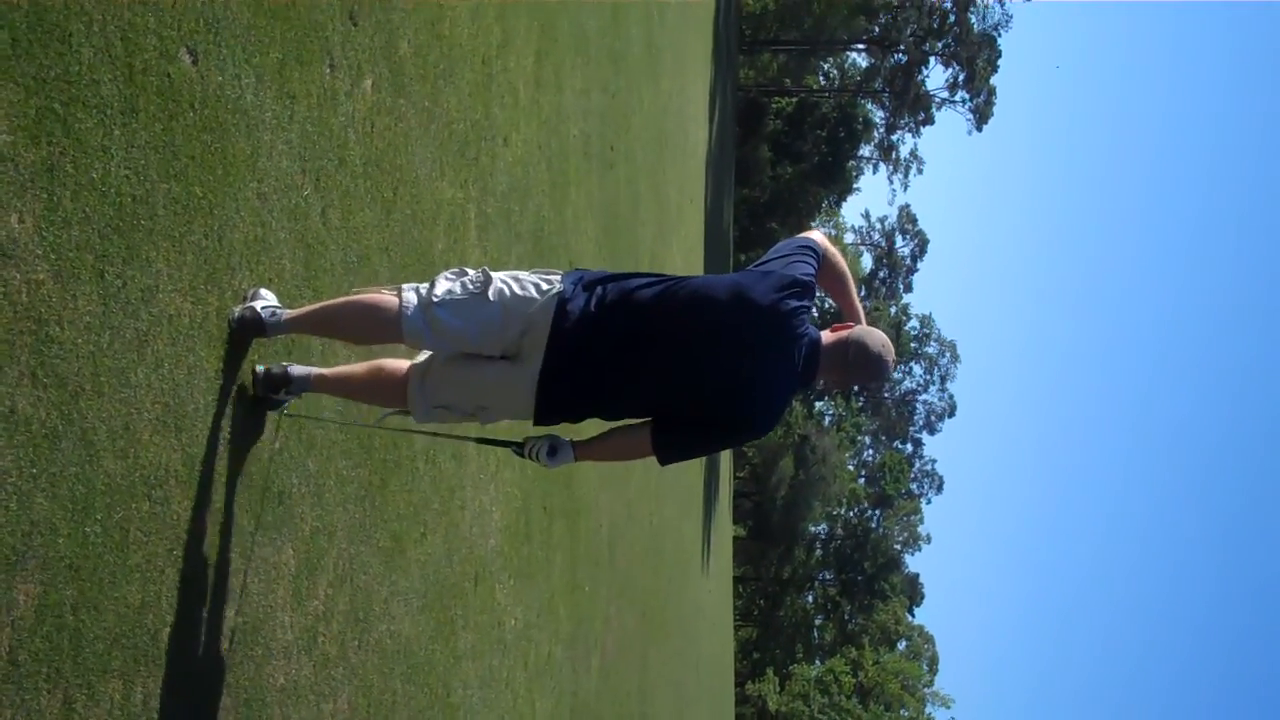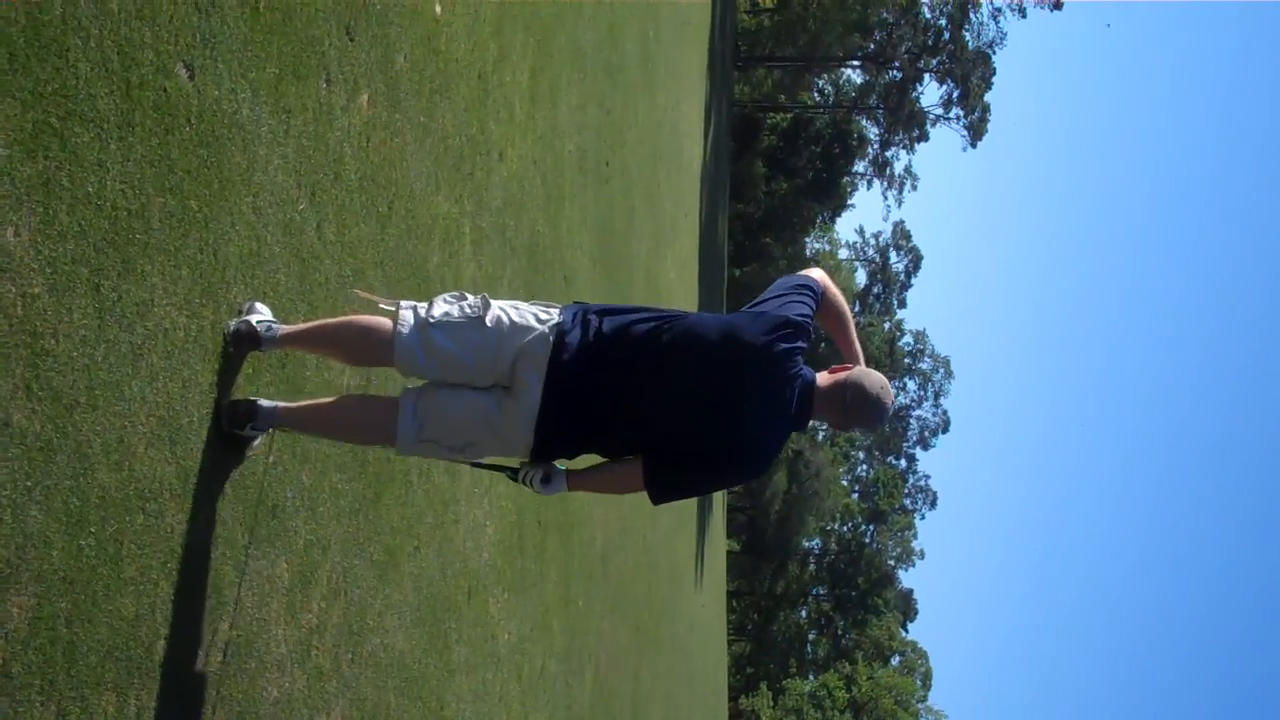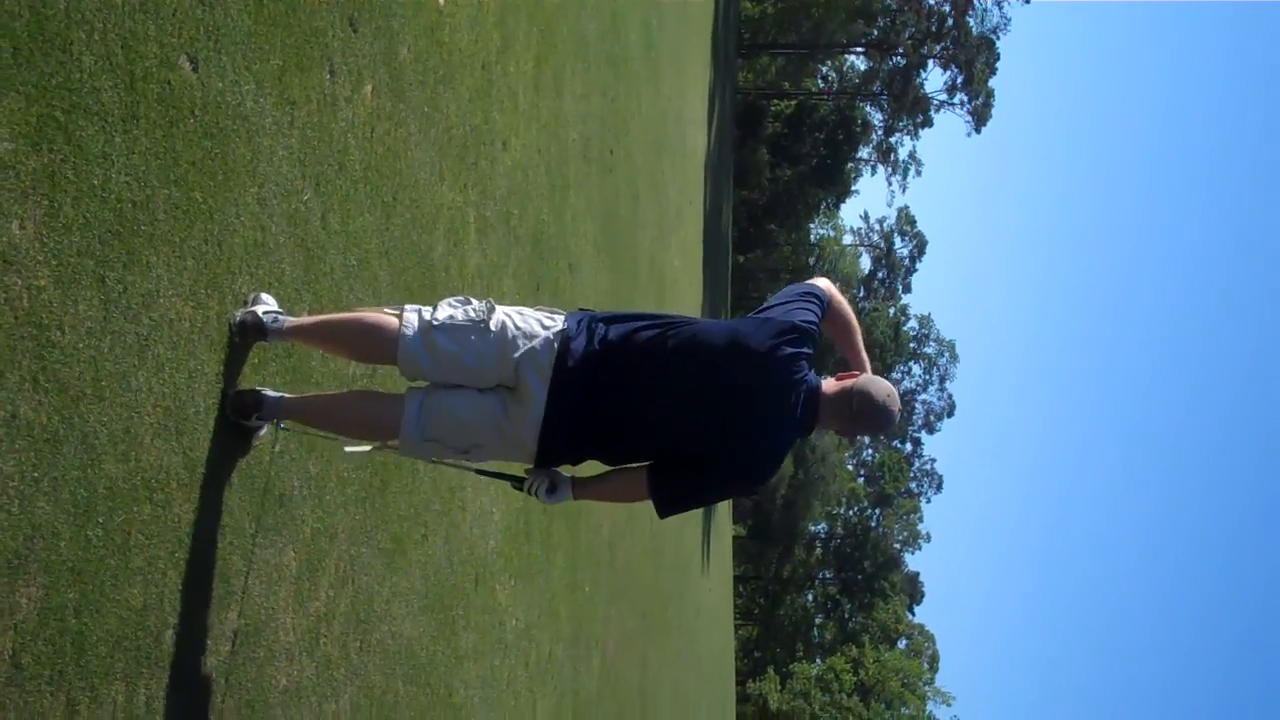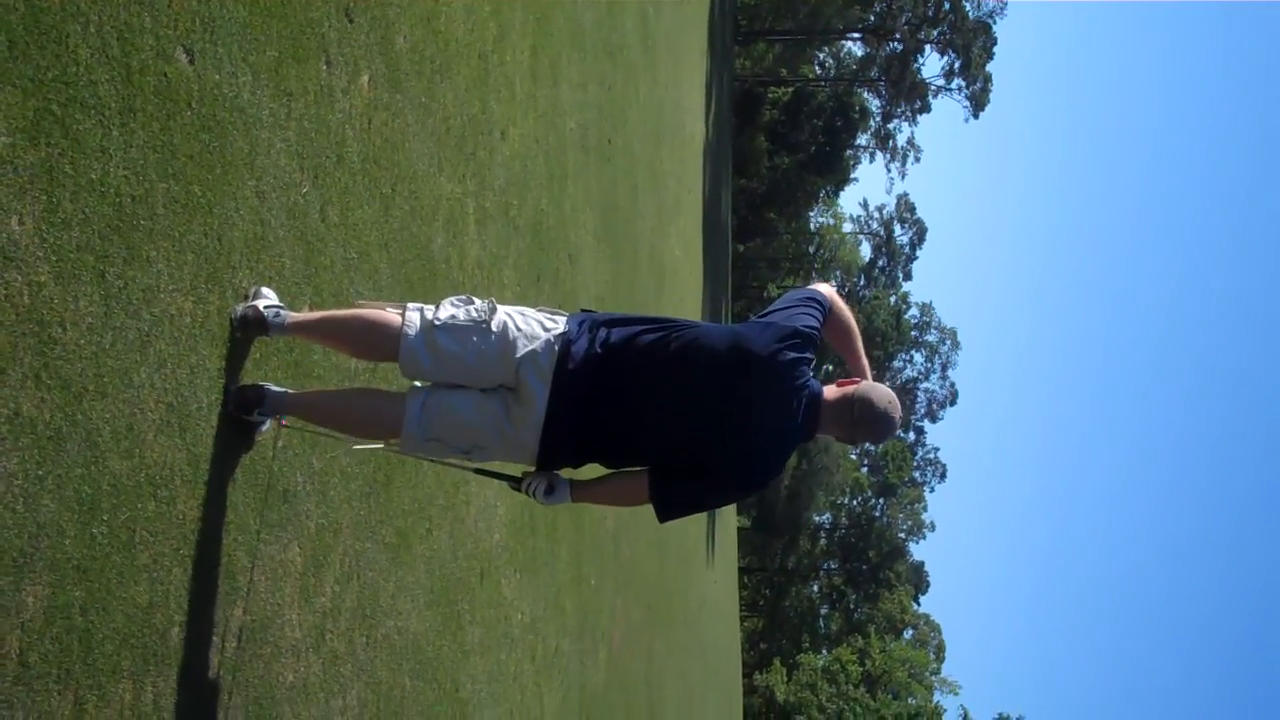
dt=0.3s
person 1, frame 1
left shoulder: (786, 289)
right shoulder: (758, 411)
left elbow: (817, 240)
right elbow: (655, 437)
left wrist: (858, 323)
right wrist: (574, 452)
left hip: (563, 303)
right hip: (556, 390)
left knee: (412, 311)
right knee: (420, 389)
left ankle: (278, 317)
right ankle: (305, 380)
person 1, frame 2
left shoulder: (783, 327)
right shoulder: (752, 451)
left elbow: (818, 277)
right elbow: (648, 473)
left wrist: (858, 362)
right wrist: (566, 480)
left hip: (559, 336)
right hip: (549, 426)
left knee: (407, 334)
right knee: (409, 421)
left ankle: (273, 330)
right ankle: (278, 415)
person 1, frame 3
left shoulder: (789, 331)
right shoulder: (756, 460)
left elbow: (824, 287)
right elbow: (654, 483)
left wrist: (864, 373)
right wrist: (572, 489)
left hip: (562, 341)
right hip: (553, 431)
left knee: (411, 335)
right knee: (408, 419)
left ankle: (278, 323)
right ankle: (281, 406)
person 1, frame 4
left shoulder: (790, 335)
right shoulder: (758, 464)
left elbow: (825, 292)
right elbow: (654, 485)
left wrist: (865, 377)
right wrist: (569, 490)
left hip: (563, 341)
right hip: (553, 431)
left knee: (415, 334)
right knee: (410, 417)
left ankle: (281, 318)
right ankle: (281, 401)
